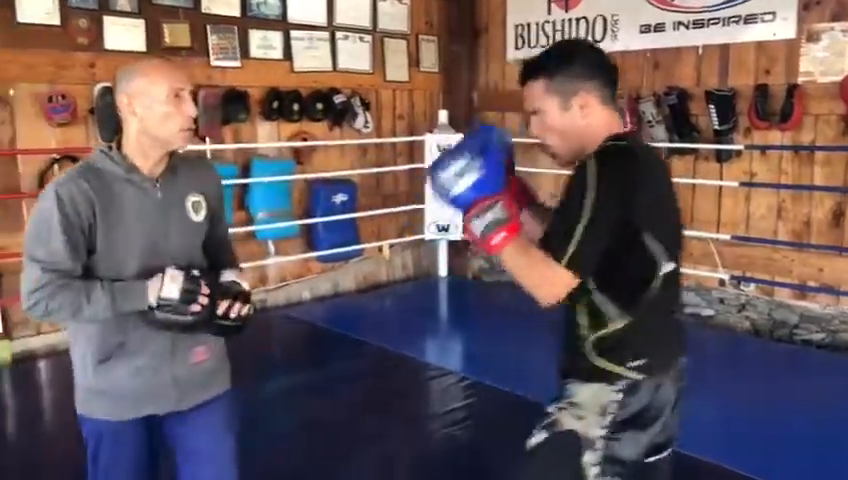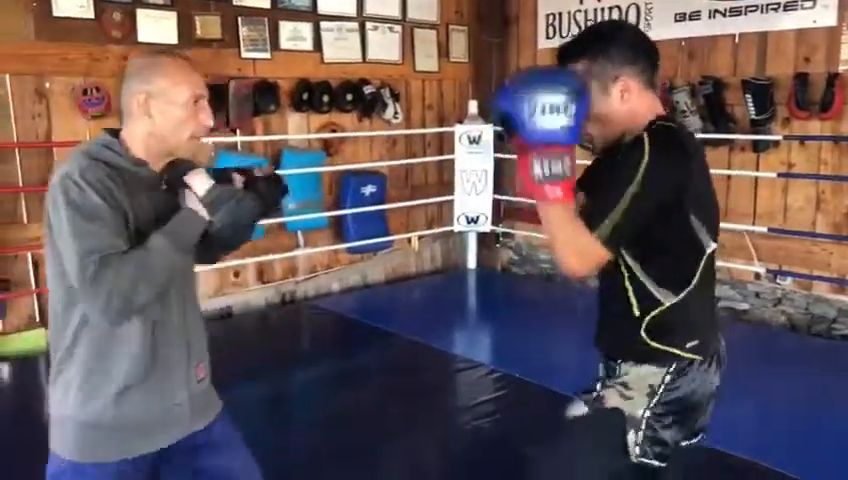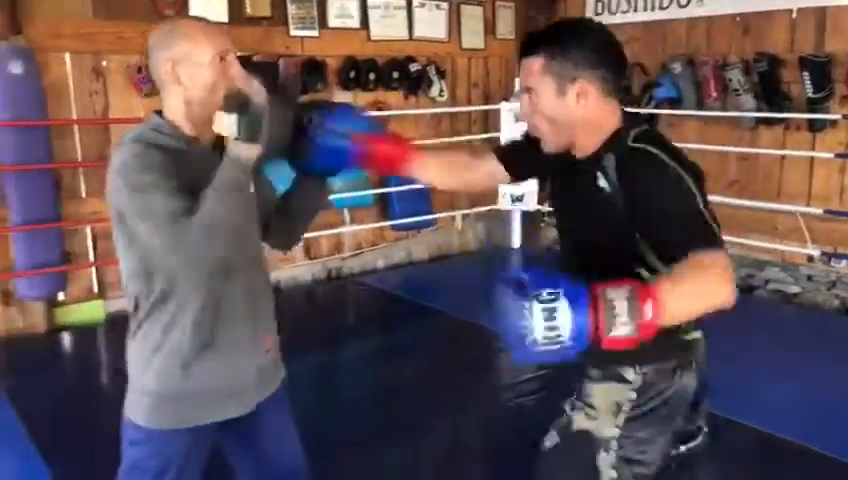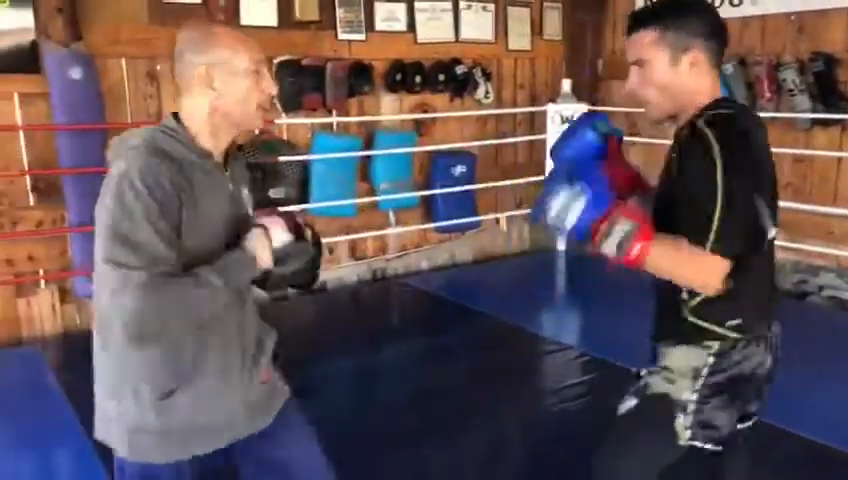
dt=0.5s
person 1, frame 1
left shoulder: (602, 172)
right shoulder: (642, 162)
left elbow: (551, 285)
left wrist: (488, 209)
right wrist: (511, 196)
left hip: (612, 384)
right hip: (655, 370)
person 1, frame 2
left shoulder: (655, 154)
right shoulder: (629, 149)
left elbow: (578, 261)
right elbow: (589, 212)
left hip: (659, 368)
right hip: (688, 357)
person 1, frame 3
left shoulder: (654, 167)
right shoulder: (564, 144)
left elbow: (716, 281)
right elbow: (470, 171)
left wrist: (620, 311)
right wrist: (378, 149)
left hip: (642, 371)
right hip: (620, 361)
person 1, frame 4
left shoulder: (714, 143)
right shoulder: (732, 130)
left elbow: (705, 271)
right elbow: (670, 218)
left wrist: (612, 228)
right wrist: (614, 172)
left hip: (707, 350)
right hip: (736, 341)
person 2, frame 1
left shoulder: (202, 178)
right shoulder: (75, 192)
right elbow: (42, 295)
left wrist: (231, 284)
right wrist: (148, 292)
left hip: (198, 373)
right hip: (115, 386)
person 2, frame 2
left shoulder: (178, 179)
right shoulder: (83, 181)
left elbow: (206, 249)
right elbow: (108, 294)
left wrist: (243, 208)
right wrist: (196, 214)
left hip: (186, 395)
right hip: (106, 415)
person 2, frame 3
left shoulder: (229, 150)
right shoulder: (138, 163)
left elbow: (282, 231)
right elbow: (195, 258)
left wrist: (317, 169)
right wrist: (244, 156)
left hip: (252, 368)
right hip: (178, 384)
person 2, frame 4
left shoulder: (219, 167)
right shoulder: (141, 176)
right elbow: (138, 317)
left wrist: (276, 247)
right wrist: (250, 258)
left hip: (244, 391)
right hip: (165, 415)
